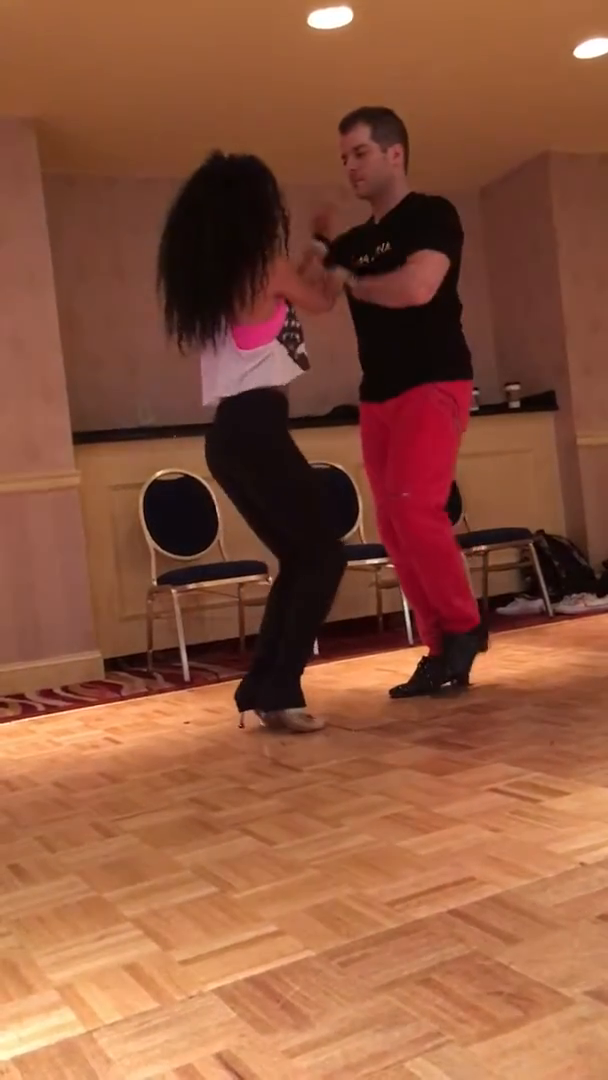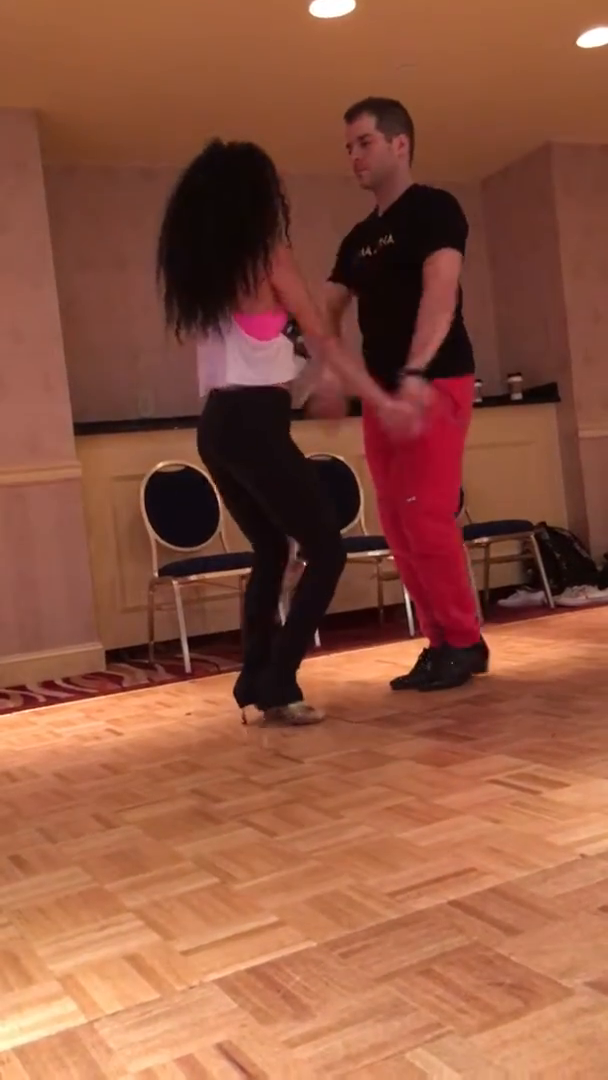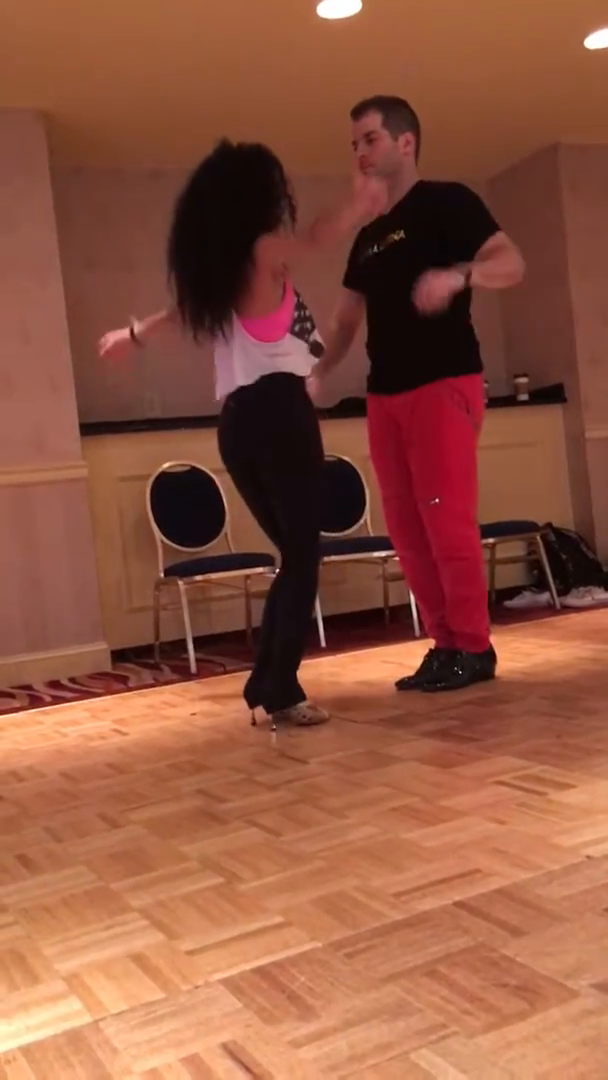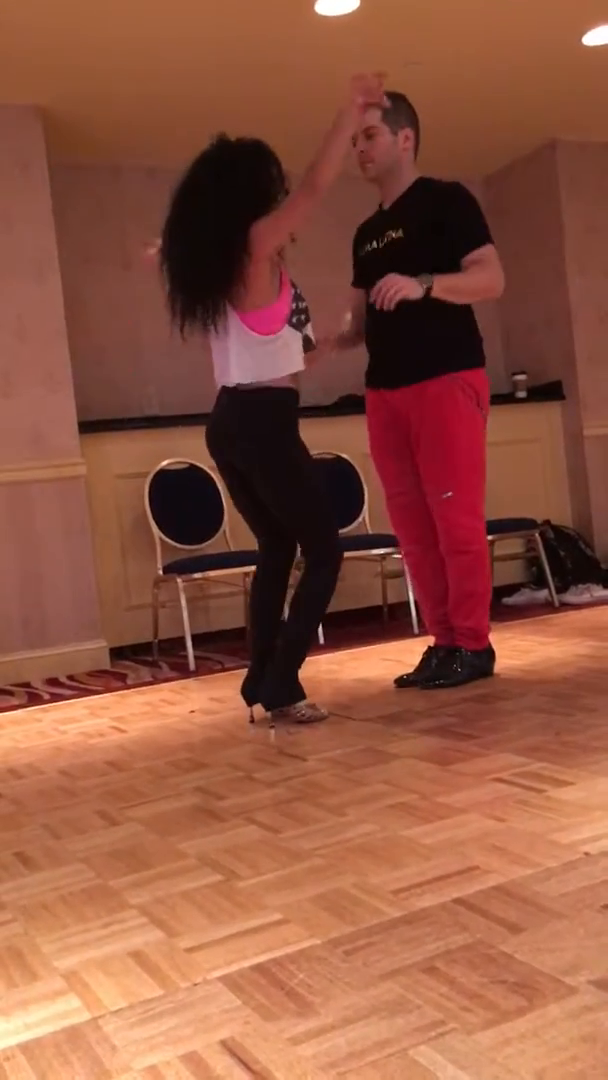
dt=0.3s
person 1, frame 1
left shoulder: (203, 279)
right shoulder: (266, 267)
right elbow: (322, 300)
right wrist: (325, 271)
left hip: (227, 433)
right hip: (259, 428)
left knee: (297, 558)
right knee: (324, 558)
left ankle: (260, 688)
right ankle: (280, 690)
person 1, frame 2
left shoulder: (199, 268)
right shoulder: (266, 257)
right elbow: (322, 336)
left wrist: (313, 384)
right wrist: (379, 396)
left hip: (216, 424)
right hip: (255, 421)
left knee: (270, 553)
right knee: (325, 550)
left ankle: (256, 683)
right ankle: (277, 683)
person 1, frame 3
left shoulder: (213, 267)
right shoulder: (262, 252)
left elbow: (179, 306)
right elbow: (319, 237)
left wrist: (133, 332)
left hip: (237, 423)
right hip: (279, 410)
left knee: (294, 553)
right knee: (303, 554)
left ankle: (265, 682)
right ankle: (279, 689)
person 1, frame 4
left shoulder: (208, 259)
right shoulder: (256, 241)
right elbow: (316, 185)
left wrist: (172, 257)
right wrist: (352, 110)
left hip: (230, 421)
right hip: (266, 418)
left knee: (277, 550)
right knee: (322, 551)
left ankle: (263, 682)
right ankle: (278, 686)
person 2, frame 1
left shoulder: (432, 214)
right shoulder: (354, 240)
left elbow: (419, 285)
left wrist: (351, 285)
right wrist: (319, 244)
left hip: (435, 384)
right hip: (378, 397)
left knee: (411, 507)
right knee: (395, 525)
left ankle: (464, 623)
right ankle: (440, 648)
person 2, frame 2
left shoulder: (434, 208)
right shoulder: (358, 237)
left elbow: (441, 290)
right elbow: (325, 310)
left wrist: (415, 370)
left hip: (434, 383)
right hip: (382, 391)
left knee: (425, 513)
right knee: (398, 526)
left ankle: (465, 640)
right ankle: (440, 643)
person 2, frame 3
left shoulder: (447, 201)
right shoulder: (365, 237)
left elbow: (511, 264)
right elbow: (348, 316)
left wrist: (458, 276)
right wrist: (317, 370)
left hip: (444, 384)
right hip: (383, 393)
left knee: (446, 517)
right knee: (405, 524)
left ankle: (474, 647)
right ankle: (445, 645)
person 2, frame 4
left shoulder: (447, 201)
right shoulder: (366, 233)
left elbow: (491, 280)
left wrist: (421, 284)
right wrist: (328, 343)
left hip: (449, 379)
right hip: (384, 390)
left knee: (455, 513)
right knee: (410, 521)
left ankle: (473, 644)
right ankle: (444, 641)
